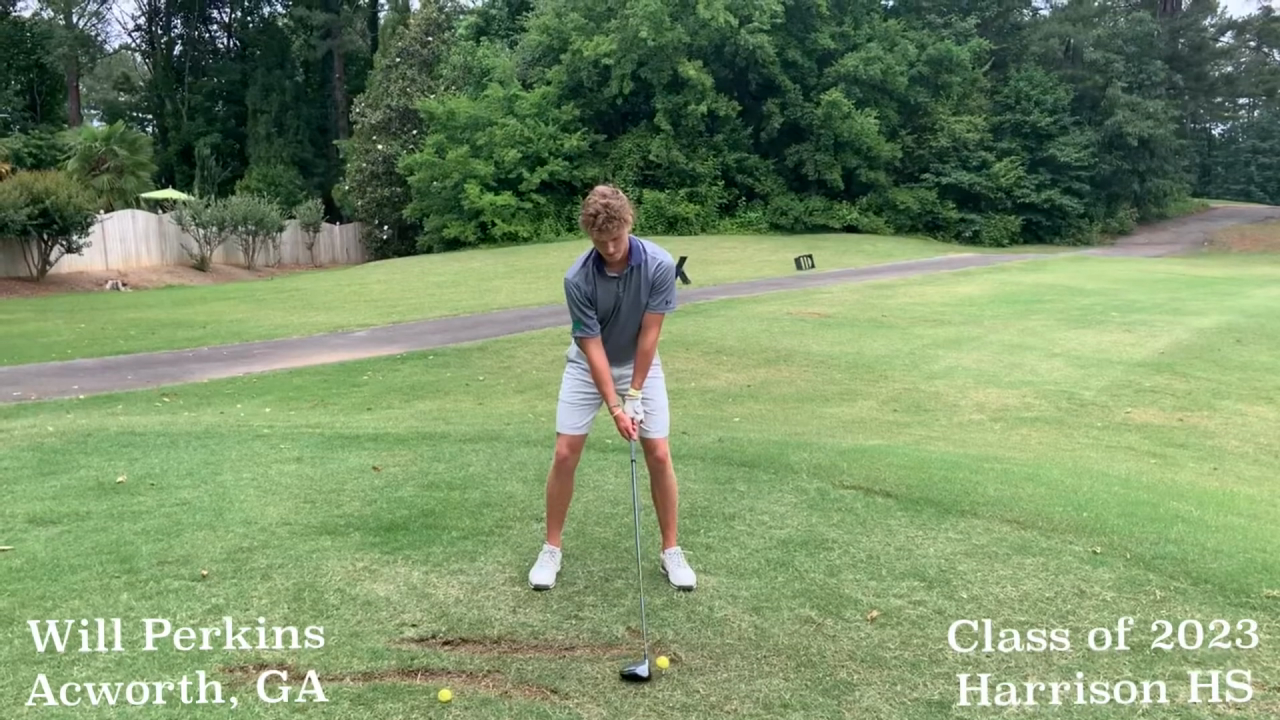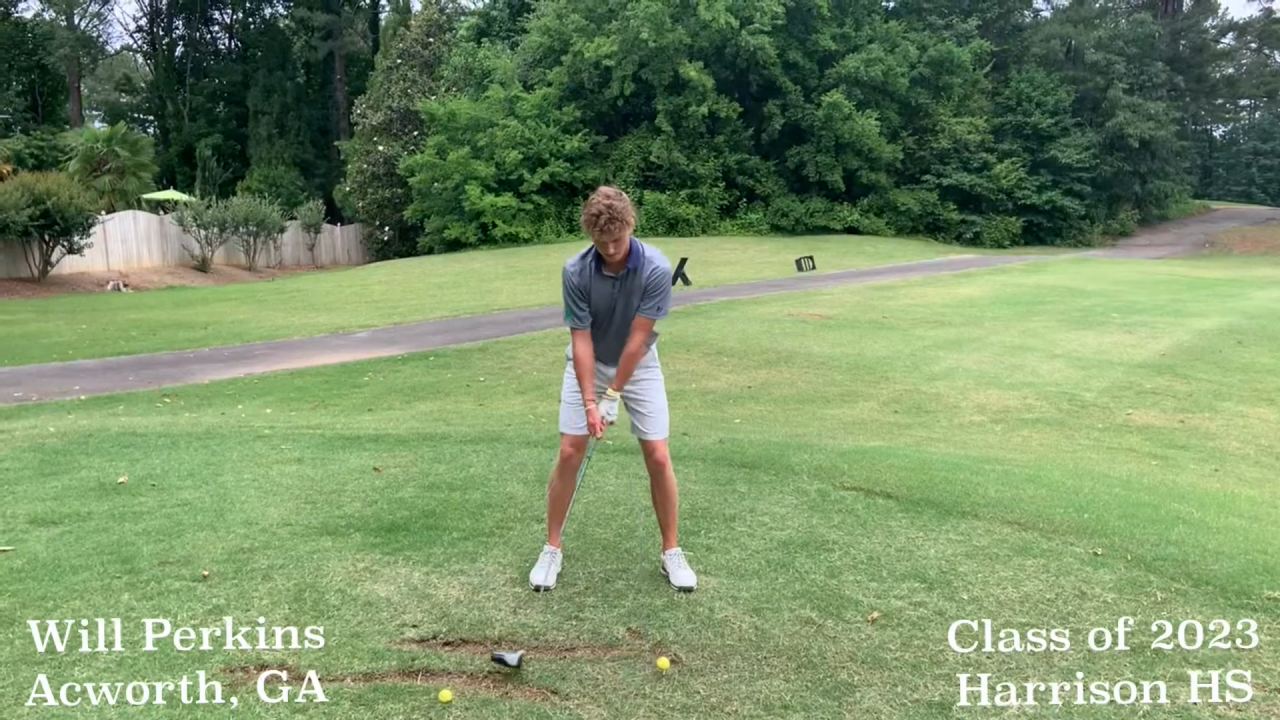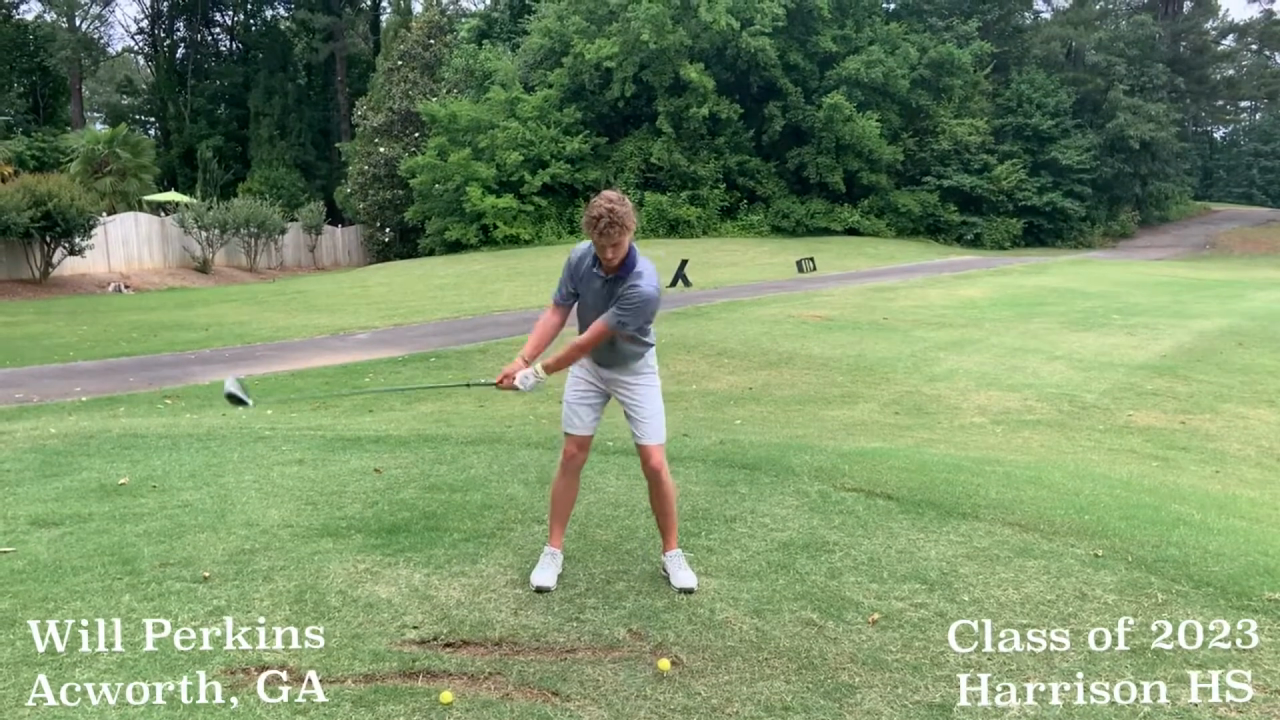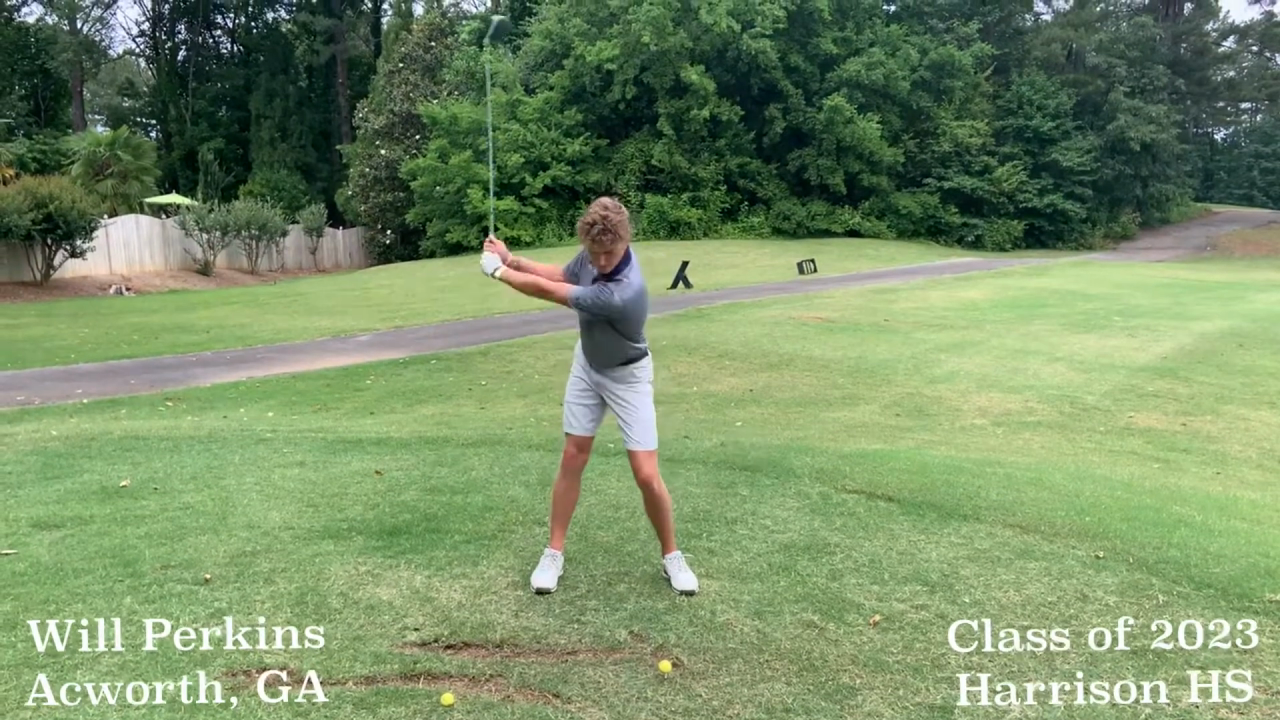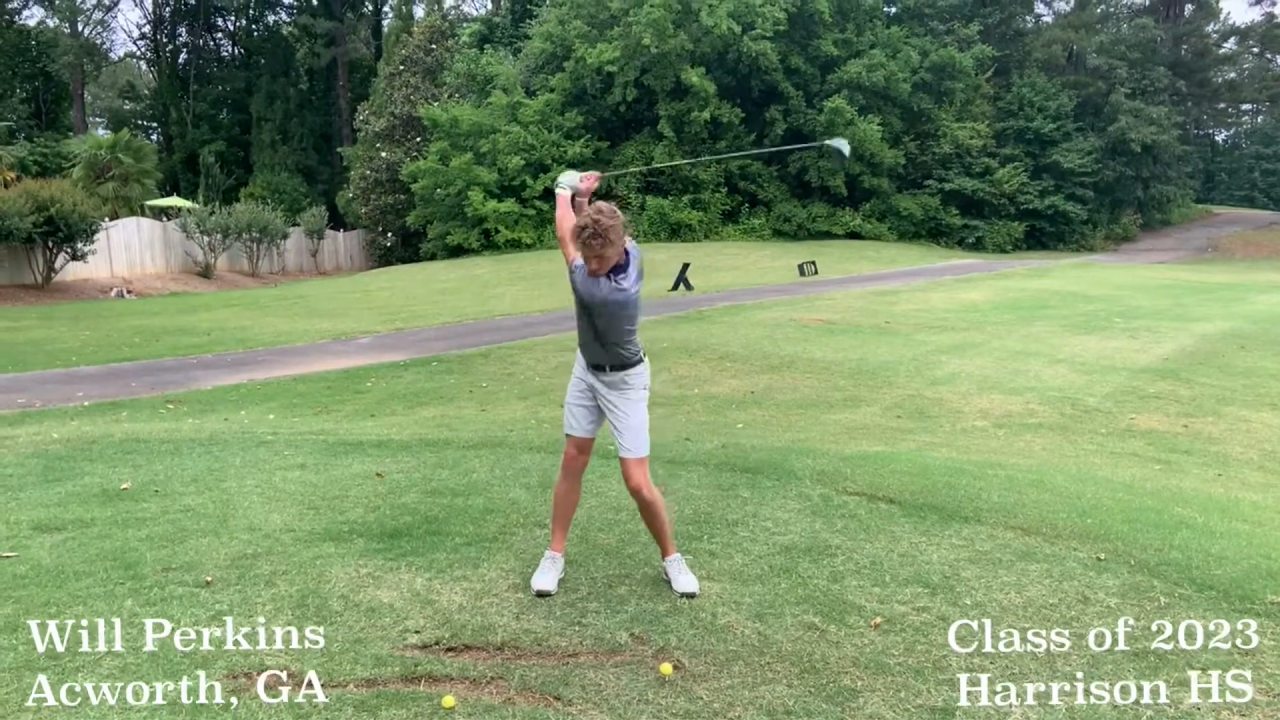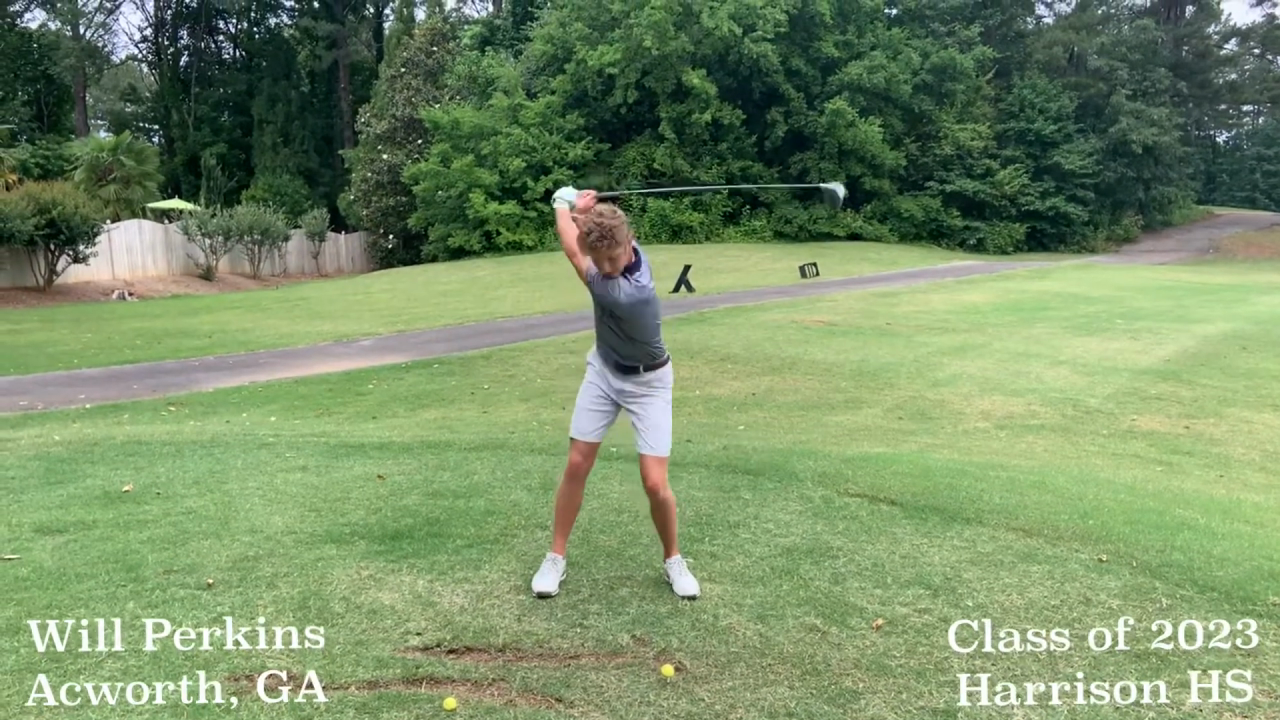
dt=0.2s
person 1, frame 1
left shoulder: (659, 265)
right shoulder: (577, 278)
left elbow: (649, 333)
right elbow: (592, 345)
left wrist: (634, 394)
right wrist: (614, 406)
left hip: (641, 365)
right hip: (587, 365)
left knee: (659, 456)
right knee: (565, 455)
left ankle: (671, 551)
right ankle: (552, 548)
person 1, frame 2
left shoulder: (656, 269)
right shoulder: (575, 271)
left elbow: (638, 337)
right elbow: (581, 339)
left wrist: (615, 394)
right wrist: (590, 401)
left hip: (638, 365)
right hip: (588, 364)
left knee: (658, 458)
right knee: (569, 454)
left ankle: (671, 552)
right ankle: (552, 549)
person 1, frame 3
left shoulder: (643, 287)
right shoulder: (580, 258)
left elbow: (590, 340)
right elbow: (556, 312)
left wrist: (539, 372)
right wrist: (523, 359)
left hip: (635, 370)
right hip: (586, 366)
left knee: (654, 464)
right knee: (572, 457)
left ankle: (672, 553)
right ankle: (553, 551)
person 1, frame 4
left shoulder: (623, 295)
right shoulder: (592, 254)
left elbow: (549, 291)
right elbow: (561, 276)
left wrist: (500, 271)
right wrist: (510, 258)
left hip: (627, 376)
right hip: (587, 365)
left knee: (646, 473)
right knee: (573, 459)
left ankle: (672, 555)
right ankle: (554, 552)
person 1, frame 5
left shoulder: (606, 293)
right shoulder: (623, 248)
left elbow: (568, 242)
right elbow: (578, 241)
left wrist: (563, 192)
right wrist: (579, 197)
left hip: (622, 380)
right hip: (588, 367)
left knee: (637, 481)
right knee: (573, 460)
left ankle: (671, 557)
right ankle: (555, 553)
person 1, frame 6
left shoulder: (628, 294)
right shoulder: (617, 252)
left elbow: (572, 251)
left wrist: (563, 206)
right wrist: (583, 210)
left hip: (646, 382)
right hip: (604, 370)
left knee: (654, 482)
right knee: (577, 465)
left ankle: (673, 560)
right ankle: (556, 556)
